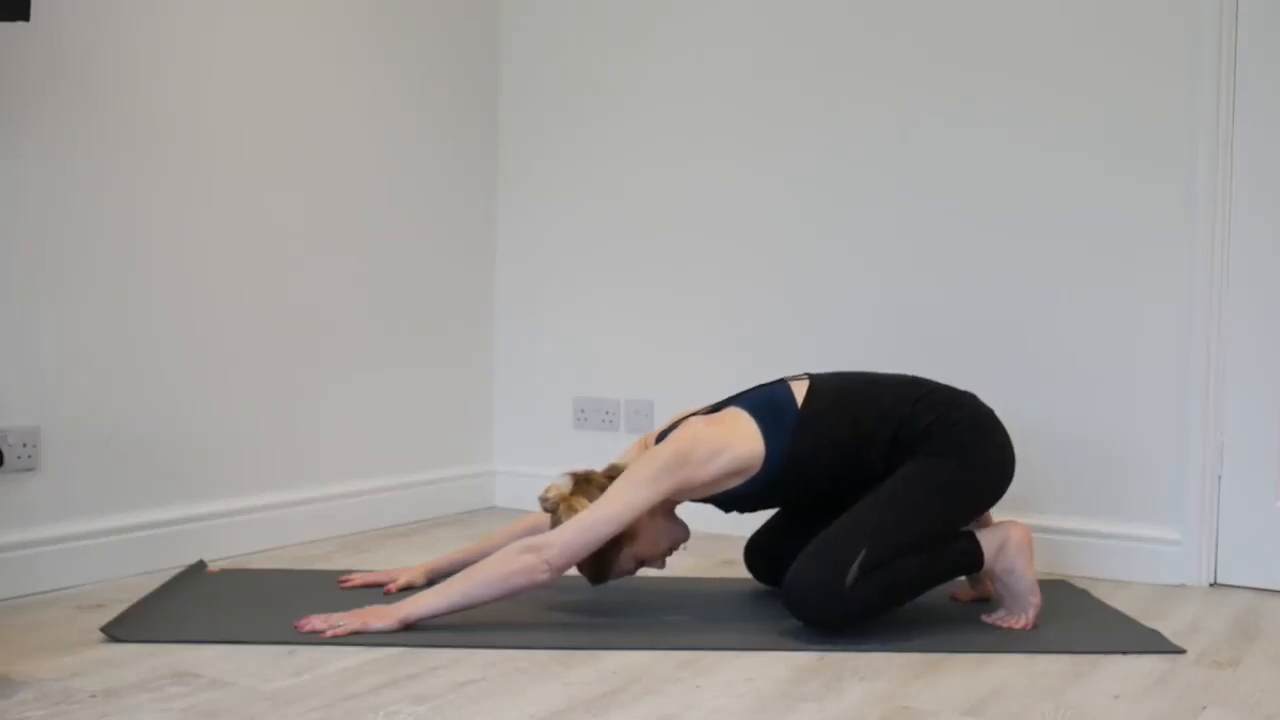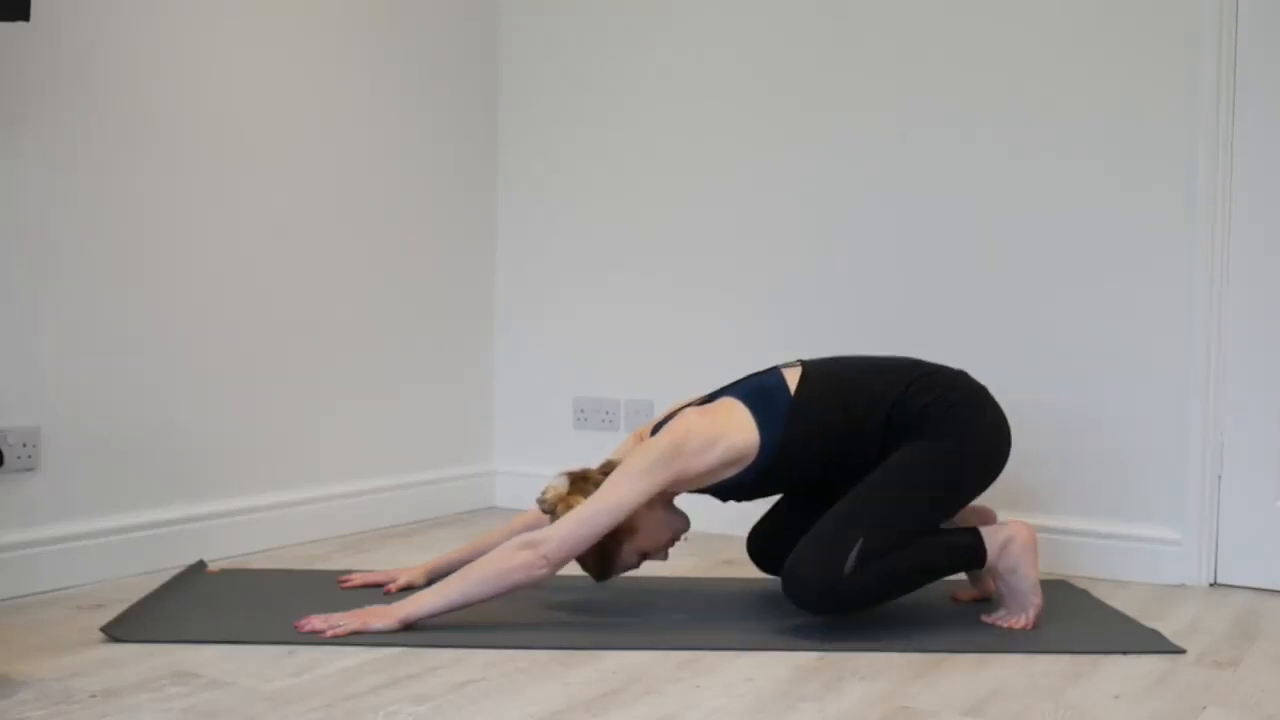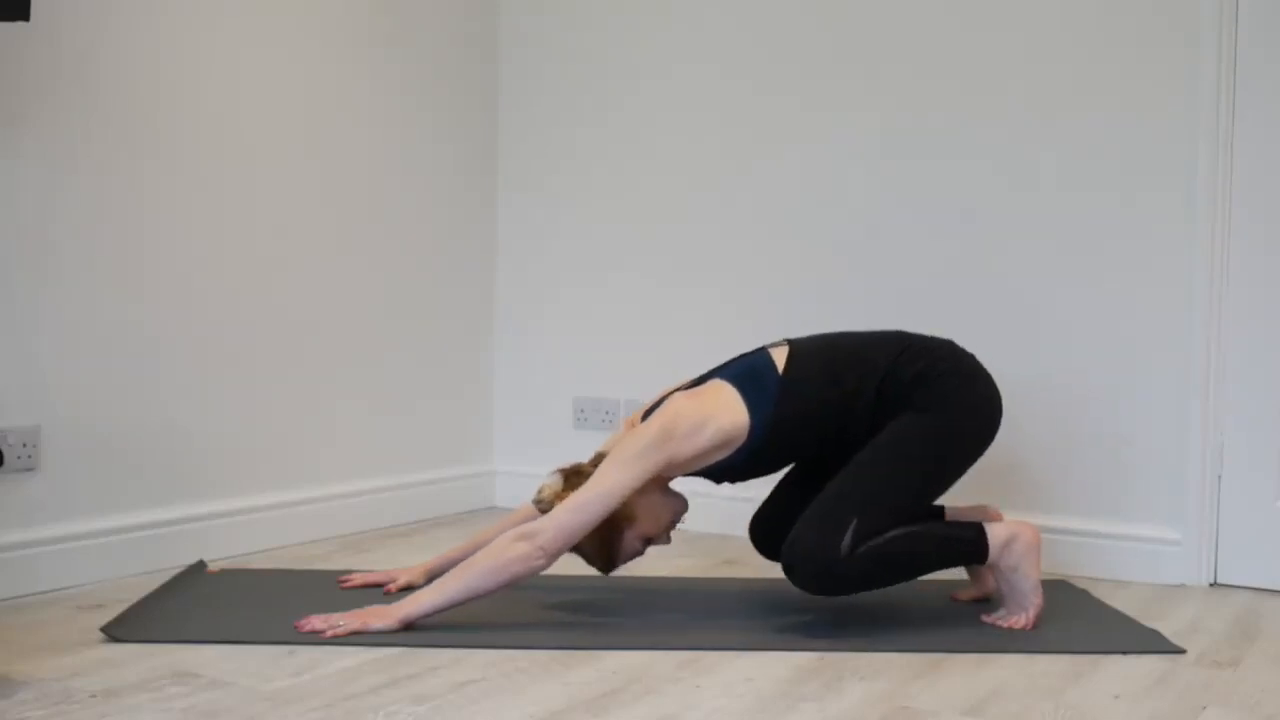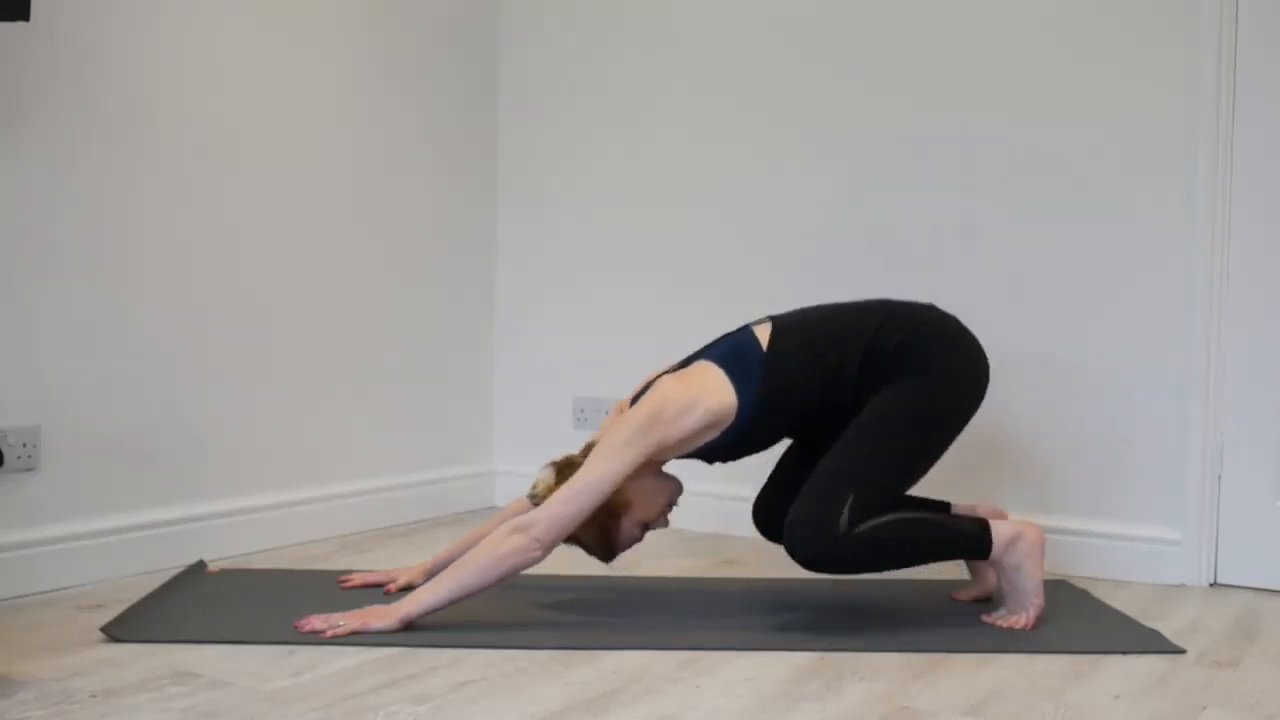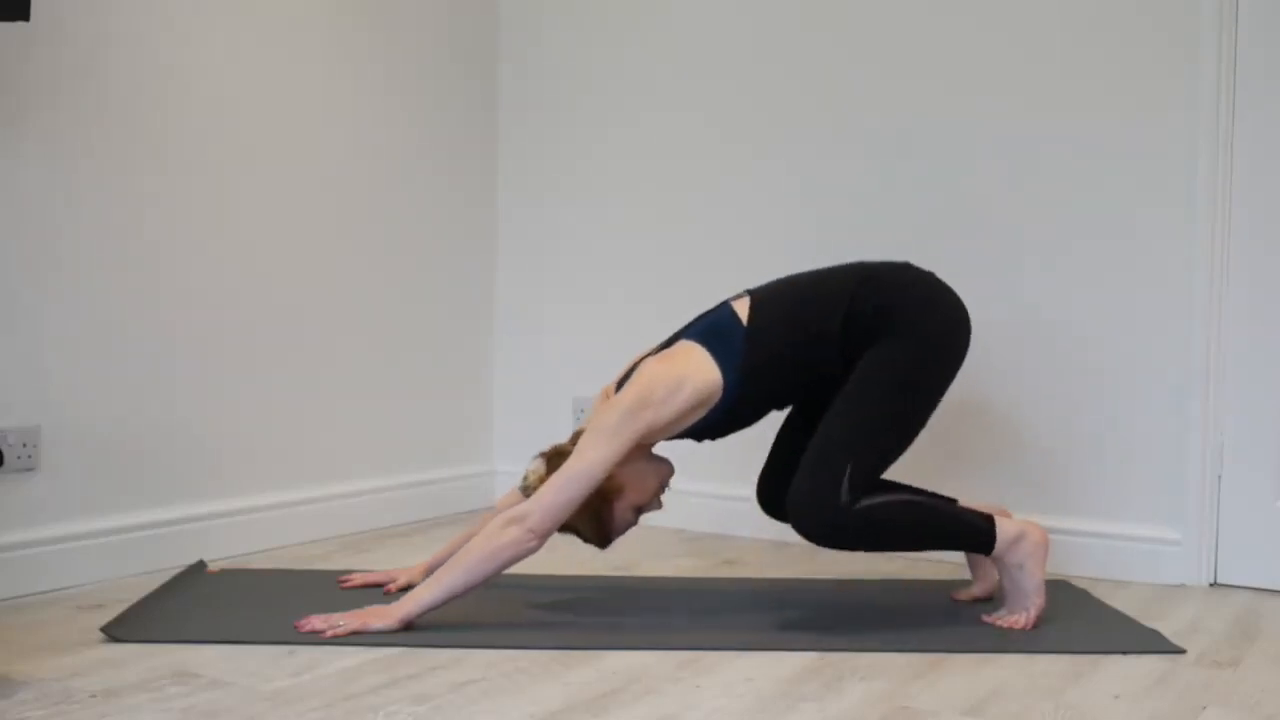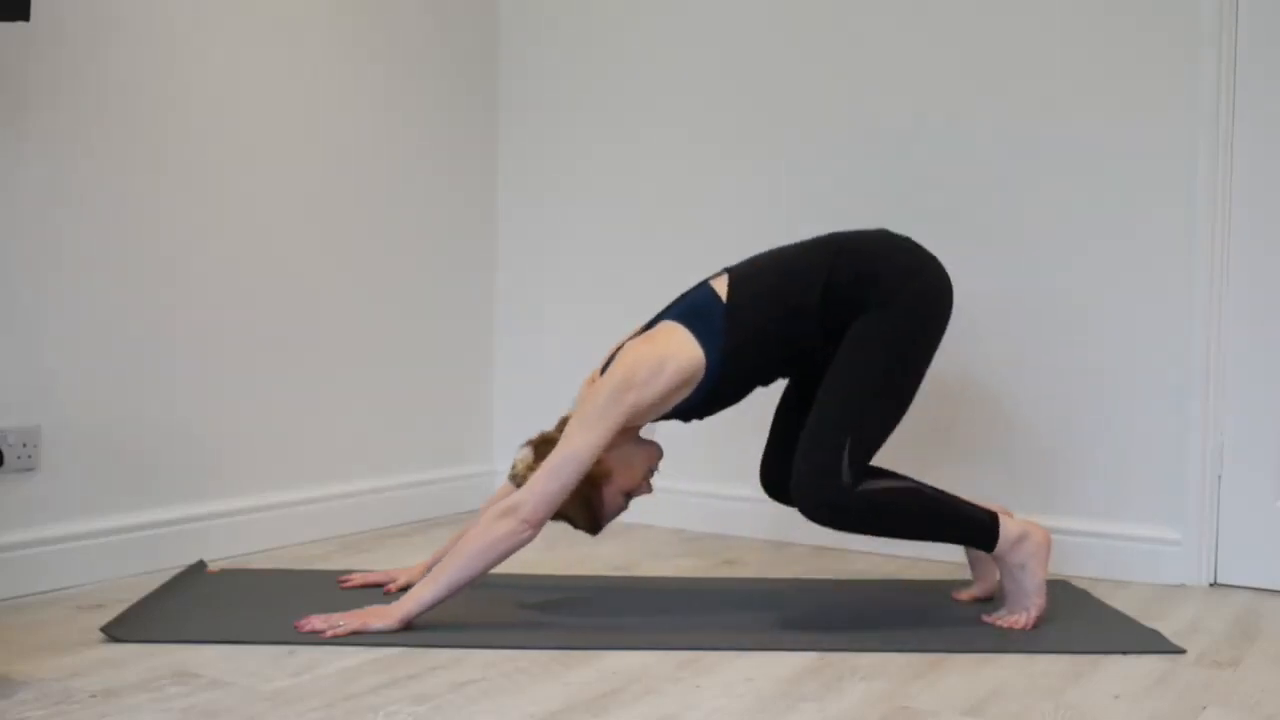
dt=0.2s
person 1, frame 1
left shoulder: (680, 463)
right shoulder: (662, 452)
left elbow: (542, 558)
right elbow: (546, 524)
left wrist: (403, 613)
right wrist: (428, 569)
left hip: (958, 442)
right hip: (901, 442)
left knee: (820, 595)
right knee: (771, 562)
left ankle: (991, 548)
right ankle: (954, 532)
person 1, frame 2
left shoulder: (676, 455)
right shoulder: (657, 447)
left elbow: (541, 552)
right elbow: (544, 521)
left wrist: (404, 612)
right wrist: (427, 568)
left hip: (953, 424)
right hip: (901, 424)
left knee: (819, 582)
right knee: (774, 551)
left ankle: (995, 546)
right ankle: (960, 528)
person 1, frame 3
left shoulder: (666, 440)
right shoulder: (649, 433)
left elbow: (537, 545)
right elbow: (540, 513)
left wrist: (403, 612)
right wrist: (426, 567)
left hip: (944, 393)
right hip: (892, 397)
left knee: (817, 560)
right knee: (776, 536)
left ankle: (1000, 542)
right ankle: (965, 524)
person 1, frame 4
left shoulder: (655, 424)
right shoulder: (641, 420)
left elbow: (532, 536)
right elbow: (534, 506)
left wrist: (403, 611)
right wrist: (423, 568)
left hip: (930, 358)
right hip: (880, 365)
left knee: (818, 538)
right knee: (778, 518)
left ankle: (1004, 541)
right ankle: (973, 522)
person 1, frame 5
left shoulder: (643, 407)
right shoulder: (629, 403)
left elbow: (528, 525)
right elbow: (526, 501)
left wrist: (404, 610)
right wrist: (425, 568)
left hip: (910, 318)
right hip: (866, 328)
left knee: (821, 510)
right knee: (783, 496)
left ankle: (1008, 538)
right ankle: (978, 520)
person 1, frame 6
left shoulder: (625, 392)
right shoulder: (616, 391)
left elbow: (522, 515)
right elbow: (519, 495)
left wrist: (403, 610)
right wrist: (423, 568)
left hip: (890, 286)
right hip: (848, 299)
left knee: (824, 490)
right knee: (786, 478)
left ankle: (1010, 539)
right ankle: (982, 529)
